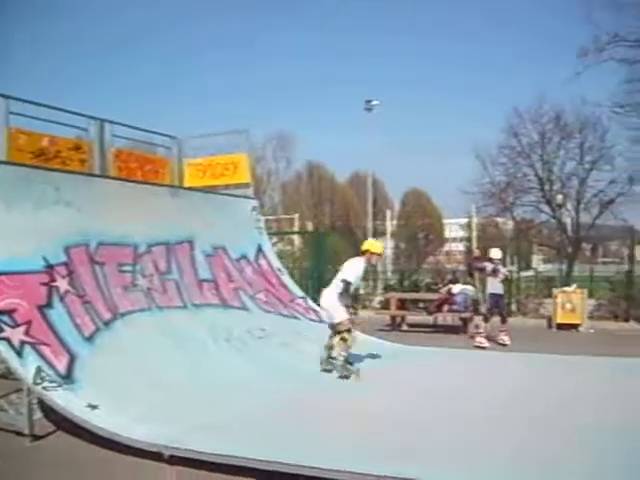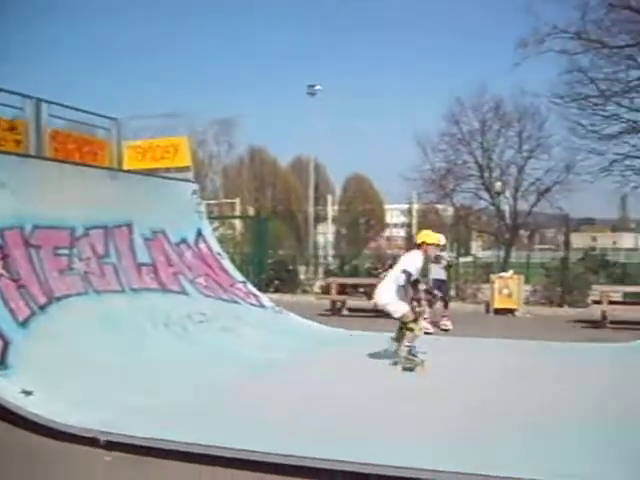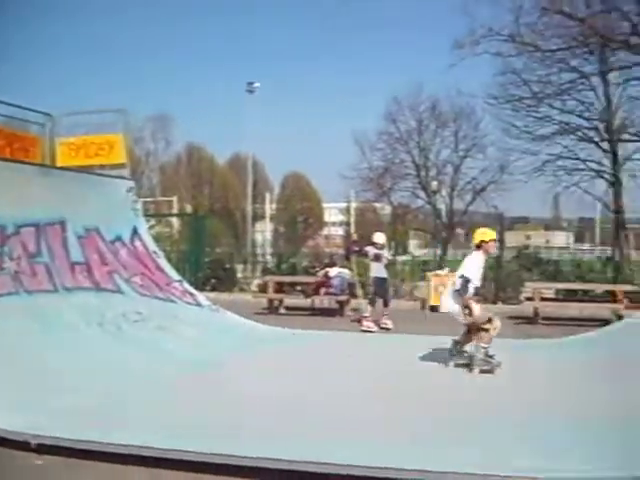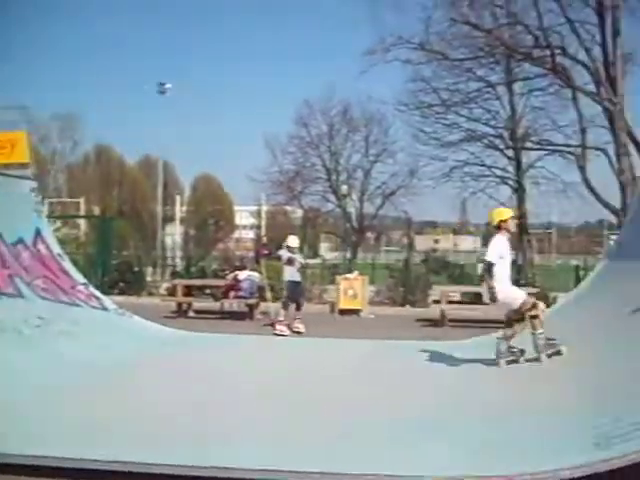
dt=0.2s
person 1, frame 1
left shoulder: (355, 262)
right shoulder: (357, 266)
right elbow: (344, 286)
right wrist: (348, 305)
left hip: (328, 297)
right hip: (332, 301)
left knee: (339, 329)
right knee: (347, 331)
left ankle: (329, 357)
right ankle: (341, 361)
person 1, frame 2
left shoulder: (414, 256)
right shoulder: (416, 259)
left elbow: (414, 280)
right elbow: (403, 280)
right wrist: (412, 298)
left hip: (385, 293)
right hip: (389, 297)
left knee: (408, 318)
right knee: (416, 324)
left ankle: (398, 346)
right ankle: (403, 353)
person 1, frame 3
left shoulder: (477, 259)
right shoulder: (475, 260)
right elbow: (462, 284)
left wrist: (471, 303)
right wrist: (468, 305)
left hip: (455, 301)
right hip: (455, 303)
left knee: (477, 325)
right knee: (493, 324)
left ankle: (457, 347)
right ankle: (481, 355)
person 1, frame 4
left shoulder: (502, 241)
right shoulder: (498, 243)
right elbow: (487, 269)
right wrist: (492, 291)
left hip: (504, 288)
right hip: (500, 290)
left knee: (518, 318)
right knee: (537, 307)
left ankle: (503, 348)
right ankle: (541, 344)
